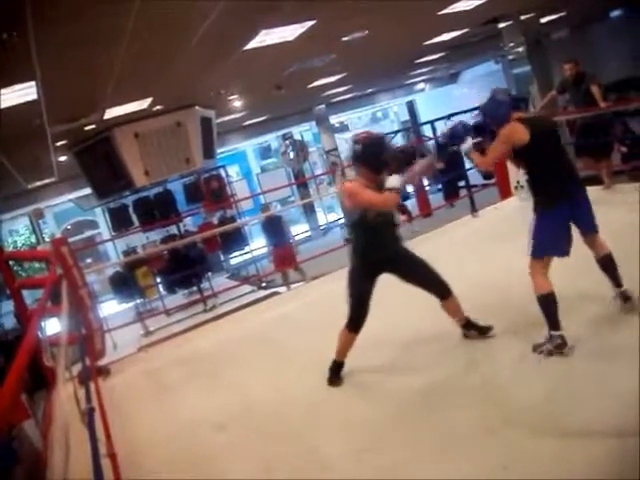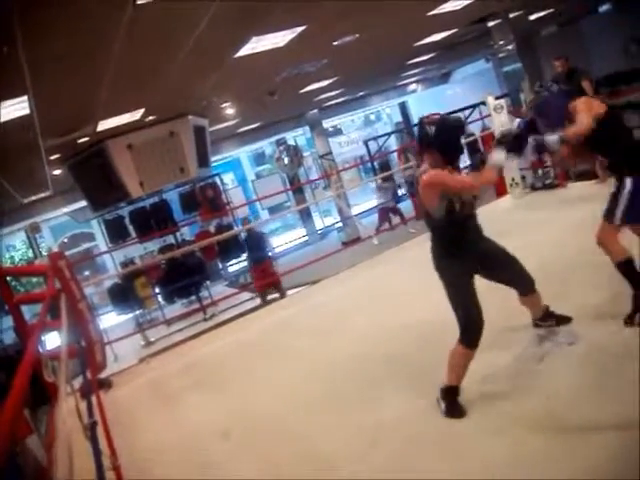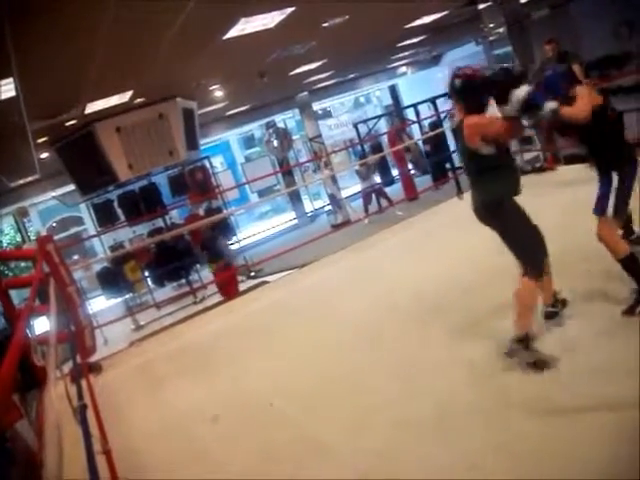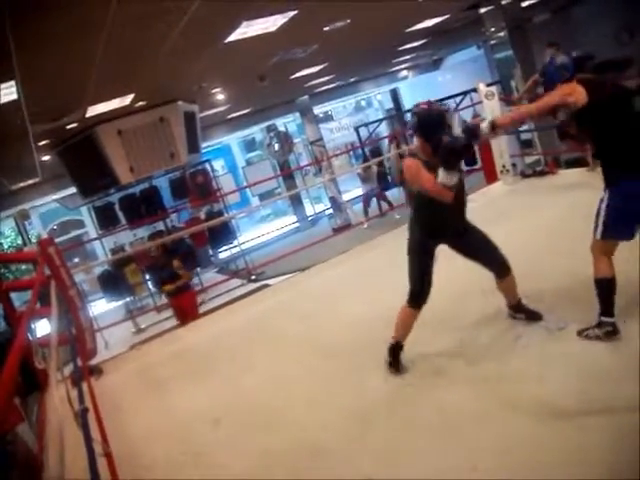
dt=1s
person 1, frame 1
left shoulder: (377, 178)
right shoulder: (351, 188)
left elbow: (410, 176)
right elbow: (387, 203)
right wrist: (396, 173)
left hip: (392, 249)
right hip: (365, 260)
left knee: (441, 287)
right knee: (356, 319)
left ankle: (467, 326)
right ankle: (337, 365)
person 1, frame 2
left shoulder: (445, 169)
right shoulder: (431, 180)
left elbow: (470, 185)
right elbow: (481, 182)
left wrist: (489, 164)
right wrist: (498, 156)
left hip: (475, 244)
right hip: (452, 260)
left knee: (524, 281)
right knee: (472, 327)
left ankle: (542, 316)
right ankle: (448, 393)
person 1, frame 3
left shoulder: (465, 122)
right shoulder: (476, 122)
left elbow: (505, 131)
right elbow: (513, 130)
left wrist: (515, 98)
right wrist: (515, 98)
left hip: (489, 200)
right hip: (497, 201)
left knee: (534, 245)
right knee: (533, 263)
left ankle: (551, 301)
right ankle: (522, 339)
person 1, frame 4
left shoulder: (445, 146)
right shoulder: (412, 164)
right elbow: (443, 194)
right wrist: (449, 165)
left hip: (457, 225)
right hip: (425, 234)
left knee: (500, 264)
right knee: (418, 296)
left ankle: (516, 307)
right ankle: (395, 348)
person 2, frame 1
left shoulder: (511, 129)
right shoulder: (544, 121)
left elbow: (485, 165)
left wrist: (467, 146)
right wrist: (497, 146)
left hip: (549, 202)
right hip: (573, 190)
left knee: (538, 269)
right knee: (593, 238)
left ankle: (556, 336)
right ankle: (621, 291)
person 2, frame 2
left shoulder: (583, 104)
right shoulder: (577, 117)
left elbow: (584, 127)
right elbow: (568, 153)
left wrist: (552, 140)
right wrist: (554, 142)
left knee: (606, 236)
person 2, frame 3
left shoulder: (583, 93)
right shoulder: (568, 100)
left elbow: (580, 116)
left wrist: (548, 107)
left hip: (618, 166)
right hip: (607, 166)
left knee: (606, 231)
right knee: (615, 216)
person 2, frame 4
left shoulder: (569, 92)
right shoulder: (608, 86)
left elbow: (524, 114)
left wrist: (486, 127)
right wrist: (575, 131)
left knee: (601, 251)
left ankle: (607, 321)
